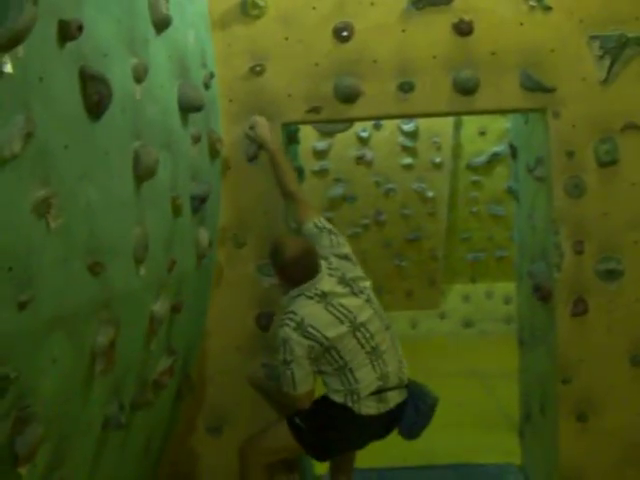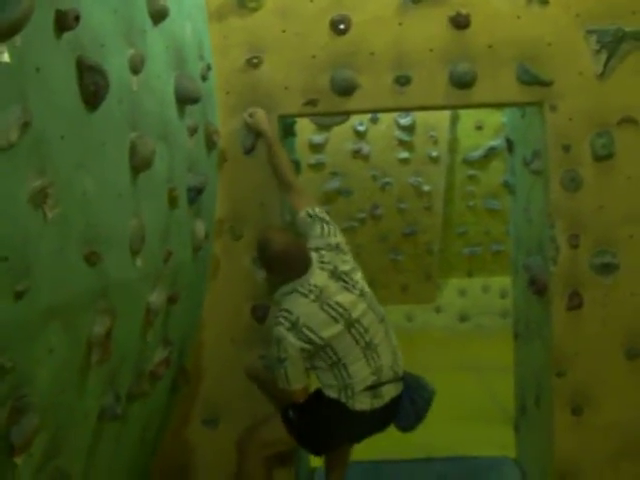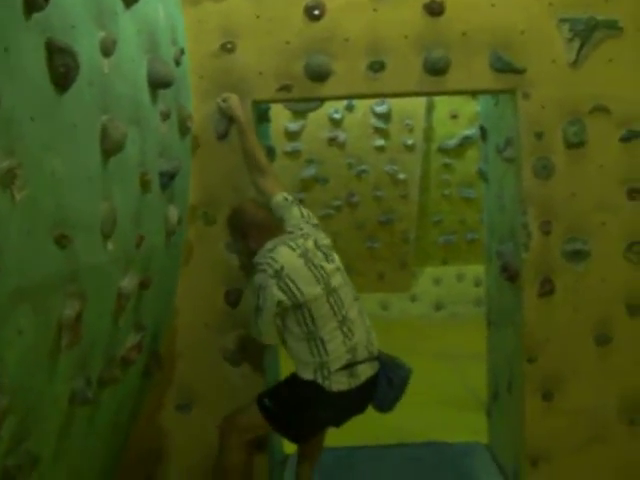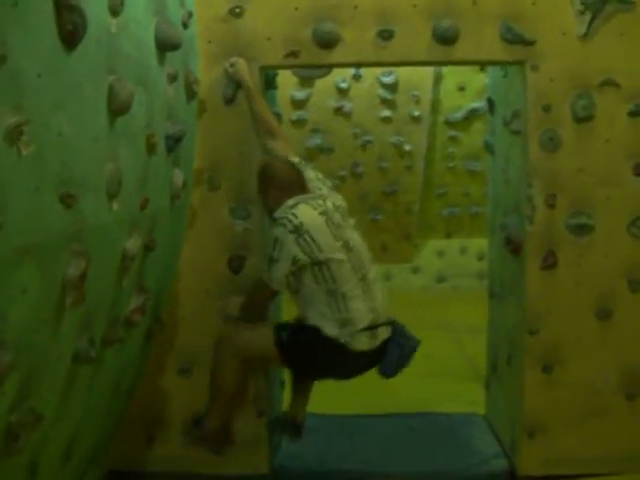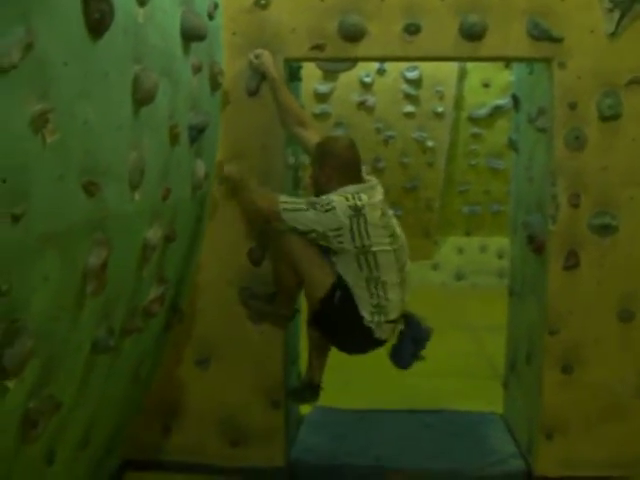
dt=0.5s
person 1, frame 1
left shoulder: (294, 325)
right shoulder: (340, 259)
left elbow: (299, 401)
right elbow: (298, 200)
left wrist: (262, 384)
right wrist: (271, 145)
left hip: (359, 415)
right hip: (395, 402)
person 1, frame 2
left shoulder: (289, 321)
right shoulder: (331, 251)
left elbow: (294, 394)
right elbow: (294, 190)
left wrist: (258, 374)
right wrist: (268, 133)
left hip: (355, 409)
right hip: (392, 394)
left knee: (251, 444)
person 1, frame 3
left shoulder: (271, 271)
right shoulder: (307, 230)
left elbow: (263, 338)
right elbow: (264, 177)
left wrist: (242, 344)
right wrist: (242, 120)
left hip: (333, 388)
right hip: (366, 375)
left knee: (234, 428)
right knee: (315, 398)
person 1, frame 4
left shoulder: (292, 226)
right shoulder: (322, 194)
left elbow: (268, 288)
right elbow: (275, 141)
left wrist: (244, 315)
right wrist: (249, 85)
left hip: (343, 348)
right hip: (374, 338)
left knee: (229, 342)
right knee: (305, 327)
left ankle: (216, 428)
right ankle: (295, 416)
person 1, frame 5
left shoulder: (346, 210)
right shoulder: (365, 184)
left elbow: (262, 205)
right elbow: (304, 129)
left wrist: (236, 177)
right wrist: (274, 77)
left hip: (359, 329)
right hip: (378, 322)
left knee: (282, 229)
left ankle: (280, 305)
right ankle: (311, 380)
